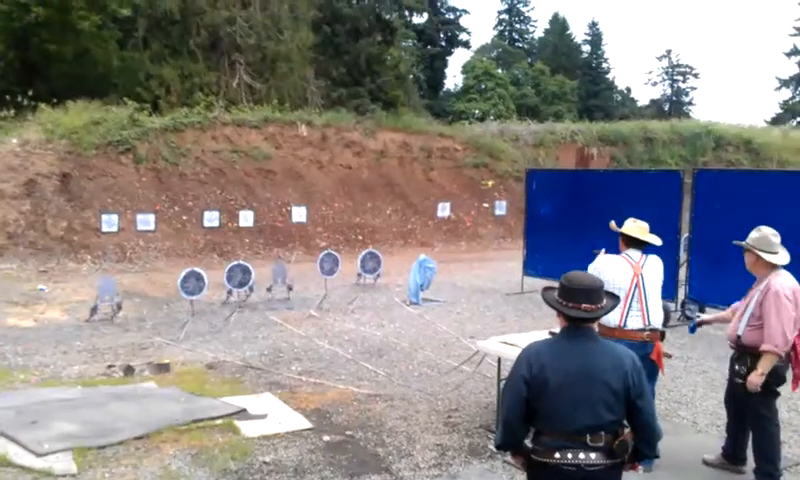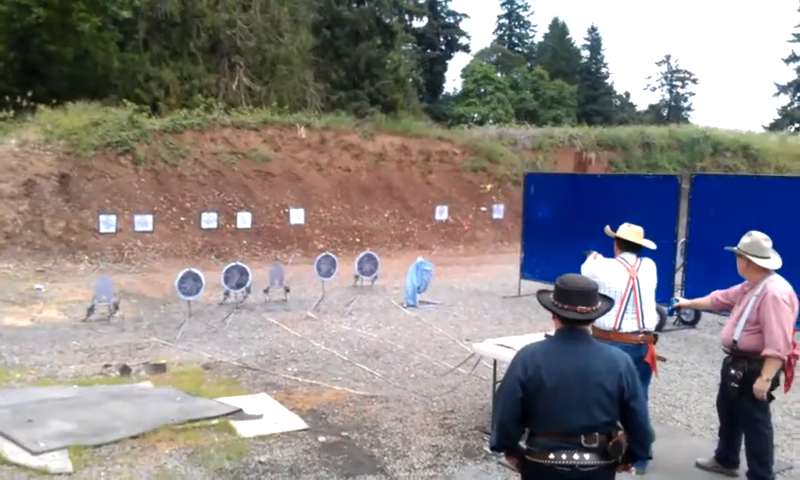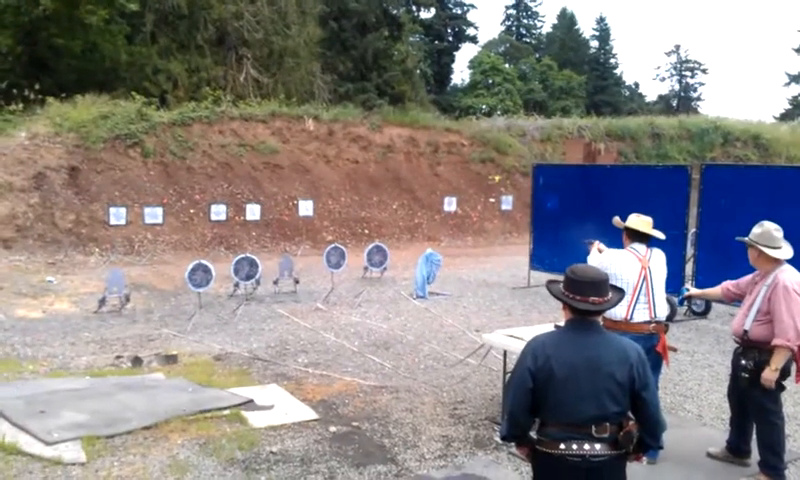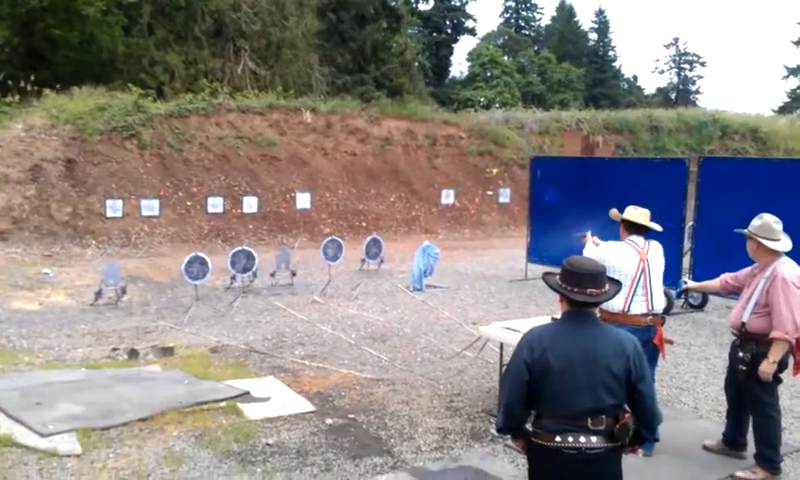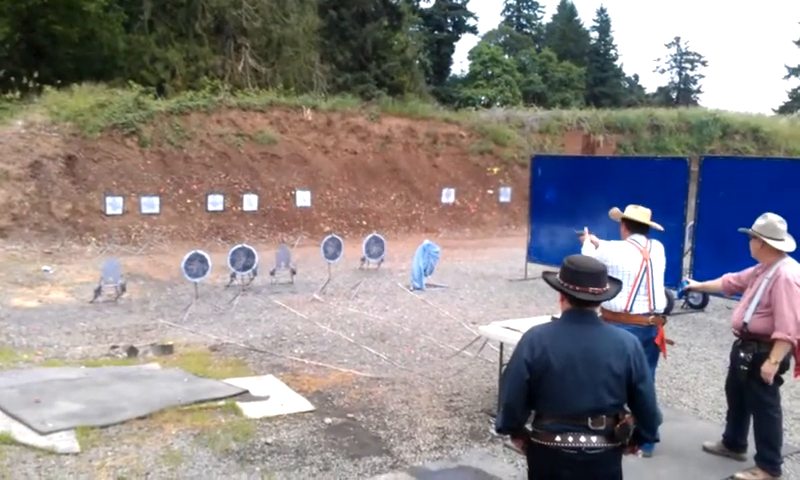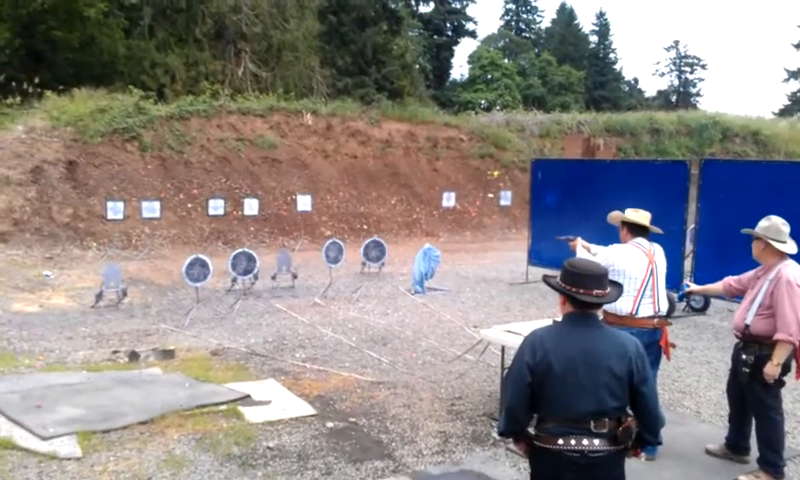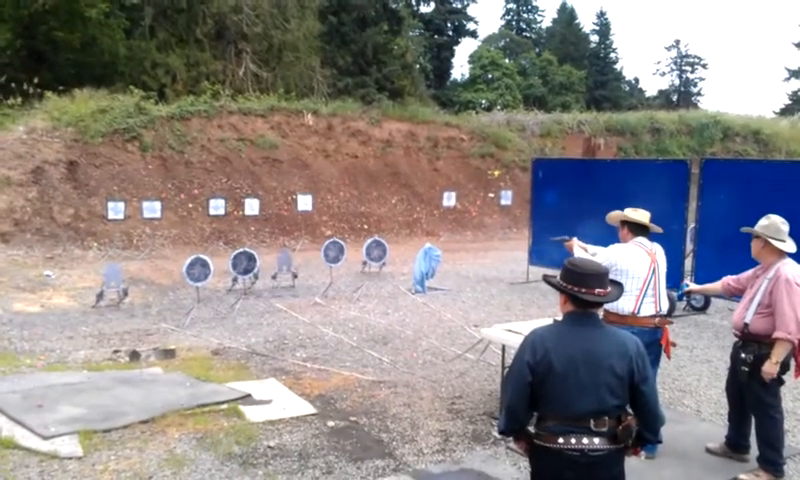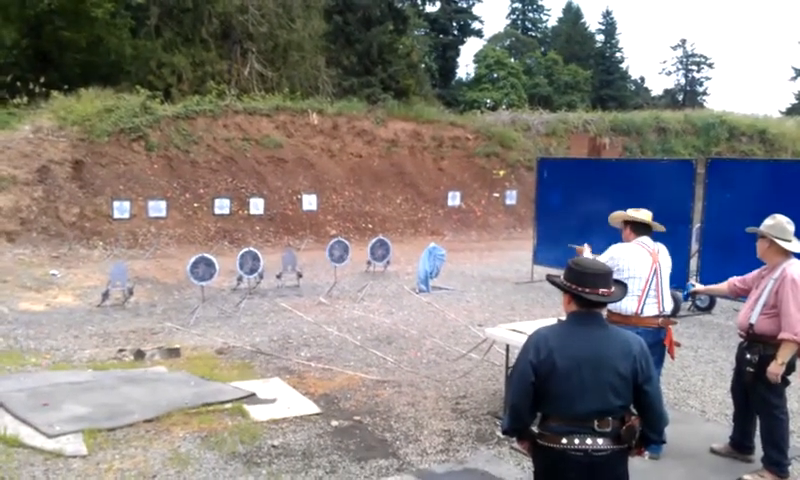
dt=0.5s
person 1, frame 1
left shoulder: (779, 287)
right shoulder: (764, 281)
left elbow: (778, 339)
right elbow: (741, 309)
left wrist: (760, 372)
right wrist: (712, 318)
left hip: (760, 364)
right hip: (744, 359)
left knee: (761, 419)
right knee: (735, 408)
right ankle: (732, 457)
person 1, frame 2
left shoulder: (775, 292)
right shoulder: (750, 286)
left elbow: (778, 343)
right elbow: (719, 299)
left wrist: (765, 378)
right wrist: (689, 303)
left hip: (755, 368)
right hip: (736, 363)
left knee: (755, 424)
right knee: (727, 412)
right ankle: (725, 460)
person 1, frame 3
right shoulder: (761, 277)
right elbow: (730, 289)
left wrist: (774, 368)
right wrist: (700, 293)
left hip: (764, 359)
right hip: (746, 353)
left knee: (766, 414)
right knee: (739, 402)
right ankle: (737, 449)
person 1, frame 4
right shoulder: (759, 269)
right elbow: (728, 281)
left wrist: (772, 360)
right wrist: (697, 285)
left hip: (763, 350)
right hip: (744, 345)
left knee: (763, 407)
right knee: (735, 396)
right ankle: (732, 443)
person 1, frame 5
right shoulder: (762, 270)
right elbow: (732, 281)
left wrist: (774, 361)
right wrist: (700, 285)
left hip: (764, 351)
right hip: (745, 346)
left knee: (764, 407)
right knee: (736, 396)
right ankle: (733, 444)
person 1, frame 6
right shoulder: (763, 272)
right elbow: (732, 284)
left wrist: (776, 363)
right wrist: (700, 289)
left hip: (765, 354)
right hip: (746, 348)
left knee: (766, 410)
right knee: (737, 399)
right ankle: (736, 447)
person 1, frame 7
right shoulder: (762, 271)
right elbow: (731, 284)
left wrist: (775, 361)
right wrist: (699, 288)
left hip: (764, 352)
right hip: (745, 347)
left knee: (765, 408)
right knee: (737, 397)
right ankle: (736, 445)
person 1, frame 8
right shoulder: (768, 271)
right elbow: (737, 285)
right wrist: (705, 289)
left hip: (769, 353)
right hip: (751, 348)
left knee: (770, 409)
right knee: (742, 398)
right ankle: (740, 446)
person 2, frame 1
left shoulder: (606, 264)
right shoulder: (656, 264)
left elbow: (591, 278)
left hip: (612, 342)
right hip: (647, 344)
right ankle: (644, 457)
person 2, frame 2
left shoulder: (601, 267)
right shoulder: (649, 267)
left elbow: (586, 275)
left wrist: (591, 260)
left hip: (608, 344)
right hip: (641, 346)
right ankle: (638, 459)
person 2, frame 3
left shoulder: (612, 258)
right shoulder: (659, 257)
left elbow: (595, 267)
left wrist: (594, 252)
left hip: (621, 335)
right hip: (652, 336)
right ankle: (649, 449)
person 2, frame 4
left shoulder: (611, 251)
right shoulder: (656, 250)
left elbow: (591, 260)
left wrist: (589, 244)
right wrist: (599, 243)
left hip: (618, 328)
right hip: (649, 328)
right ankle: (645, 442)
person 2, frame 5
left shoulder: (613, 250)
right shoulder: (658, 249)
left wrist: (587, 243)
right wrist: (598, 242)
left hip: (620, 327)
right hip: (651, 328)
right ankle: (646, 442)
person 2, frame 6
left shoulder: (617, 253)
right shoulder: (657, 252)
left wrist: (580, 249)
right wrist: (589, 246)
left hip: (622, 330)
right hip: (653, 331)
right ankle: (648, 446)
person 2, frame 7
left shoulder: (619, 252)
right shoulder: (657, 251)
left wrist: (577, 249)
right wrist: (585, 246)
left hip: (622, 329)
right hip: (653, 330)
right ankle: (649, 443)
person 2, frame 8
left shoulder: (619, 252)
right shoulder: (662, 252)
left wrist: (586, 255)
right wrist: (605, 260)
left hip: (624, 329)
right hip: (657, 329)
right ankle: (654, 444)
person 3, frame 1
left shoulder: (533, 357)
right shoulder: (625, 360)
left elbow: (511, 414)
right elbow: (646, 420)
left wrist: (516, 450)
right wrist: (639, 455)
person 3, frame 2
left shoulder: (528, 358)
right shoulder: (619, 362)
left elbow: (506, 415)
right elbow: (639, 420)
left wrist: (511, 450)
right wrist: (631, 456)
person 3, frame 3
left shoulder: (539, 349)
right shoulder: (630, 352)
left elbow: (516, 405)
right elbow: (650, 410)
left wrist: (522, 440)
right wrist: (642, 446)
left hip: (554, 460)
right hip: (608, 463)
person 3, frame 4
left shoulder: (535, 341)
right shoulder: (626, 344)
left elbow: (512, 398)
right elbow: (646, 403)
left wrist: (518, 433)
right wrist: (637, 440)
left hip: (550, 453)
right hip: (603, 456)
person 3, frame 5
left shoulder: (536, 340)
right shoulder: (626, 344)
left elbow: (512, 397)
right elbow: (646, 403)
left wrist: (516, 433)
right wrist: (638, 439)
left hip: (550, 453)
right hip: (603, 457)
person 3, frame 6
left shoulder: (537, 343)
right shoulder: (628, 346)
left elbow: (514, 400)
right elbow: (648, 406)
left wrist: (519, 436)
right wrist: (641, 441)
left hip: (552, 456)
right hip: (606, 460)
person 3, frame 7
left shoulder: (538, 342)
right shoulder: (629, 345)
left elbow: (514, 399)
right elbow: (648, 404)
left wrist: (519, 434)
right wrist: (642, 440)
left hip: (553, 455)
right hip: (607, 457)
person 3, frame 8
left shoulder: (542, 342)
right shoulder: (633, 346)
left elbow: (518, 399)
right elbow: (652, 404)
left wrist: (522, 434)
right wrist: (646, 440)
left hip: (556, 455)
right hip: (610, 458)
